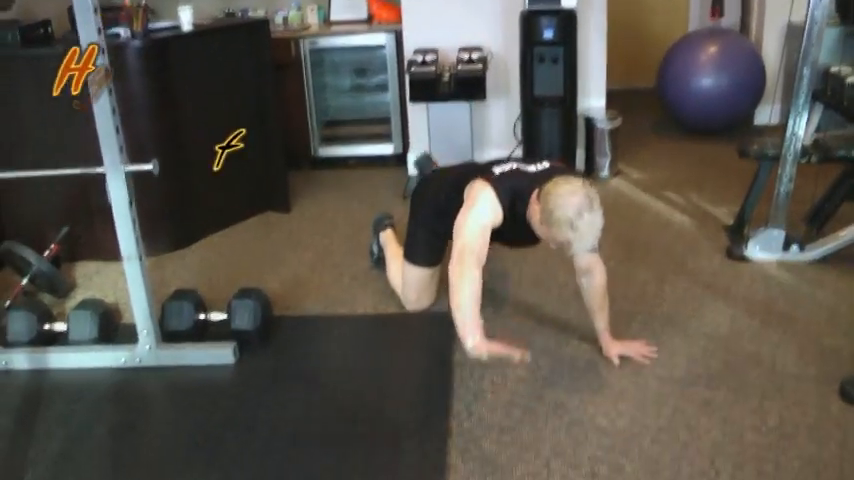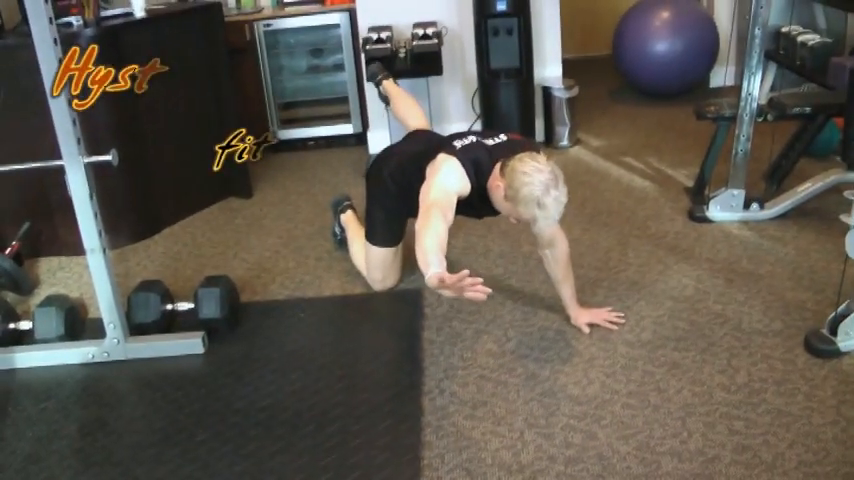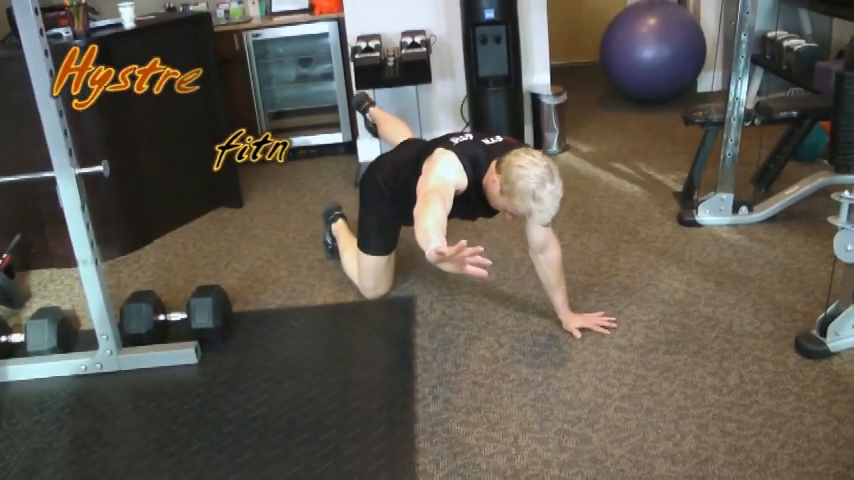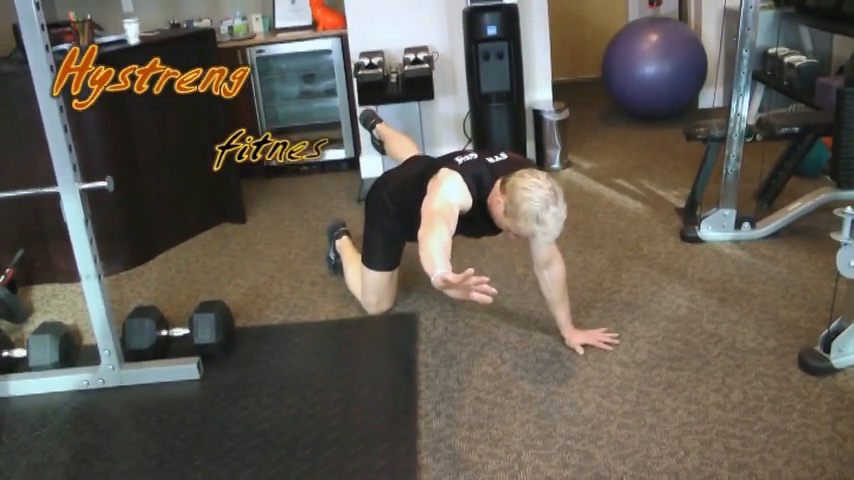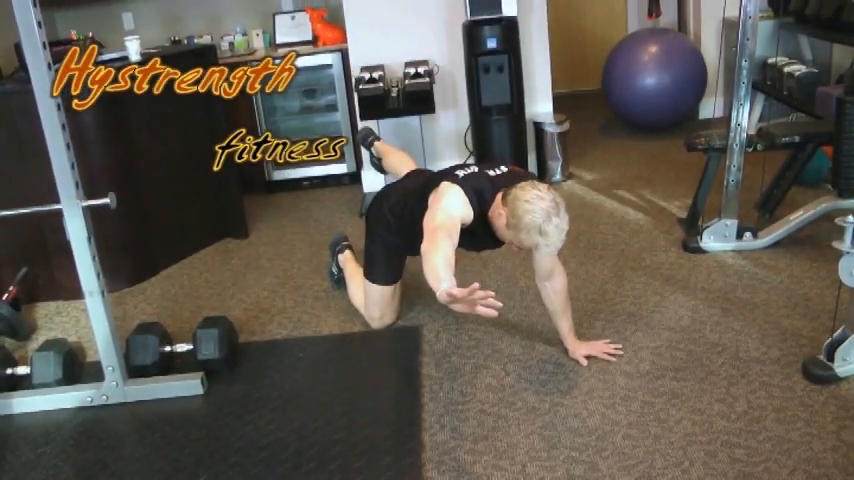
dt=1s
person 1, frame 1
left shoulder: (573, 201)
right shoulder: (487, 201)
left elbow: (590, 271)
right elbow: (465, 265)
left wrist: (607, 340)
right wrist: (473, 338)
right hip: (436, 202)
right knee: (417, 302)
left ankle: (435, 173)
right ankle: (386, 233)
person 1, frame 2
left shoulder: (531, 166)
right shoulder: (451, 172)
left elbow: (551, 241)
right elbow: (432, 218)
left wrist: (574, 308)
right wrist: (435, 275)
left hip: (424, 148)
right hip: (391, 180)
left knee: (420, 130)
right knee: (382, 281)
left ankle: (384, 83)
right ankle: (346, 215)
person 1, frame 3
left shoulder: (525, 174)
right shoulder: (449, 167)
left elbow: (544, 247)
right elbow: (430, 206)
left wrist: (565, 314)
right wrist: (436, 249)
right hip: (384, 187)
right knee: (373, 290)
left ankle: (370, 111)
right ankle: (337, 224)
person 1, frame 4
left shoulder: (530, 189)
right shoulder: (453, 187)
left elbow: (548, 263)
right elbow: (434, 230)
left wrist: (568, 330)
right wrist: (441, 275)
left hip: (421, 177)
right hip: (390, 203)
right knee: (376, 305)
left ankle: (377, 127)
right ankle: (341, 240)
person 1, frame 5
left shoulder: (531, 200)
right shoulder: (454, 200)
left elbow: (550, 275)
right elbow: (436, 244)
left wrist: (571, 341)
right wrist: (446, 290)
left hip: (421, 190)
right hip: (390, 217)
right knee: (380, 319)
left ankle: (375, 145)
right ankle: (344, 255)
